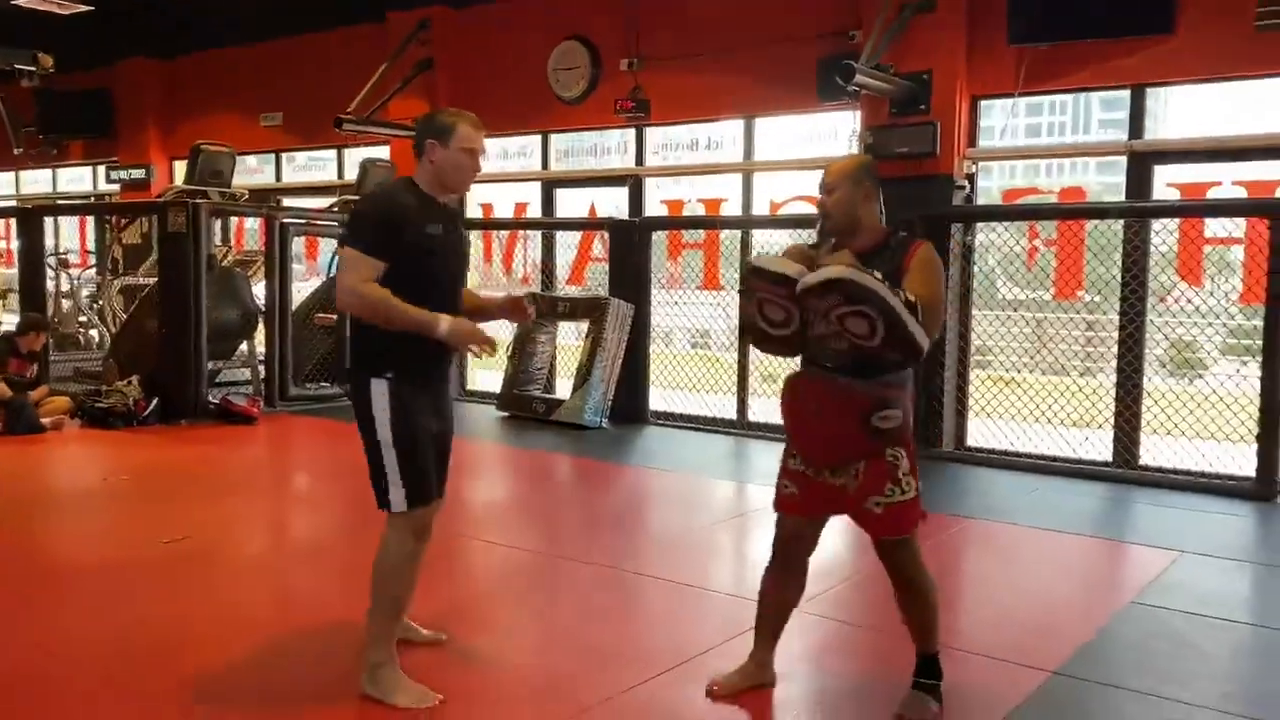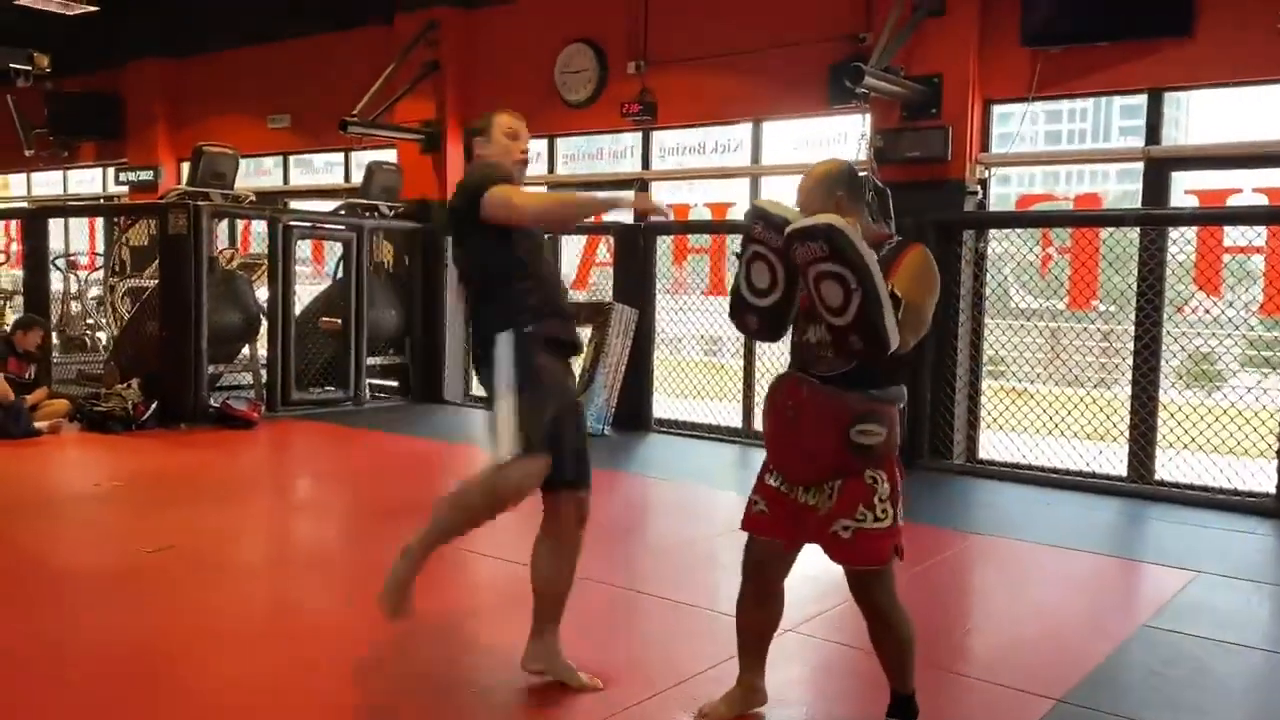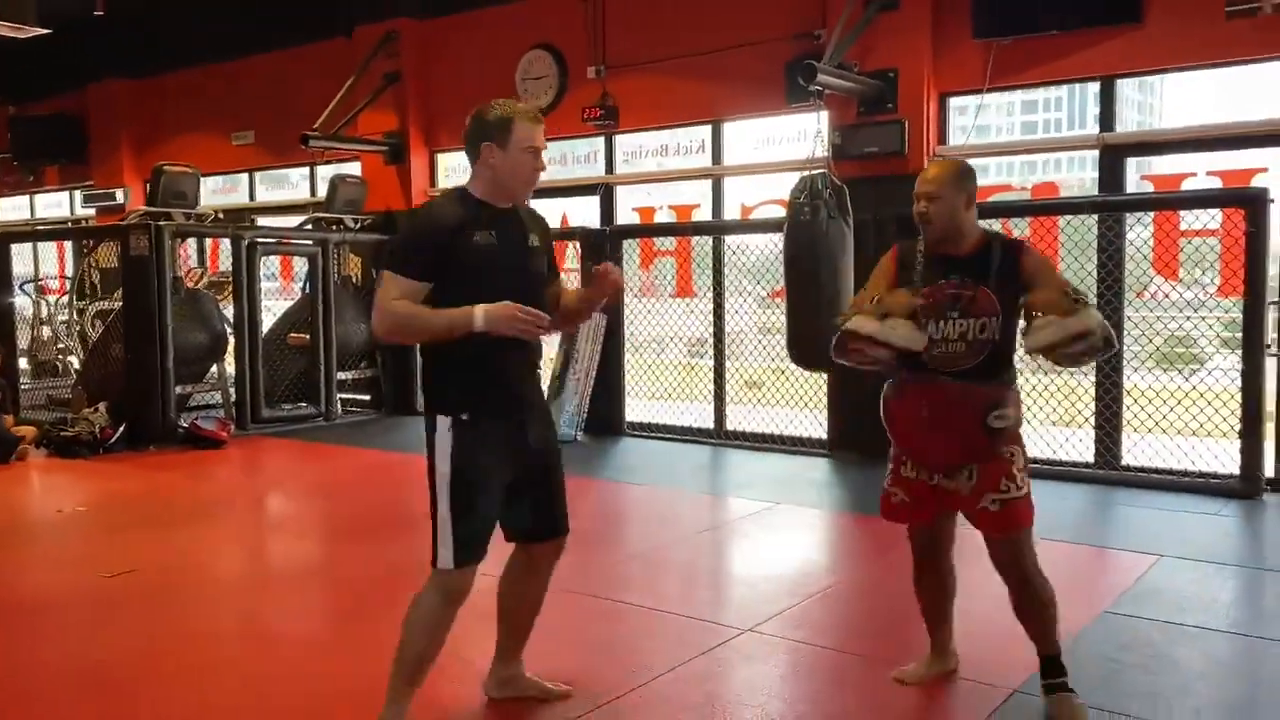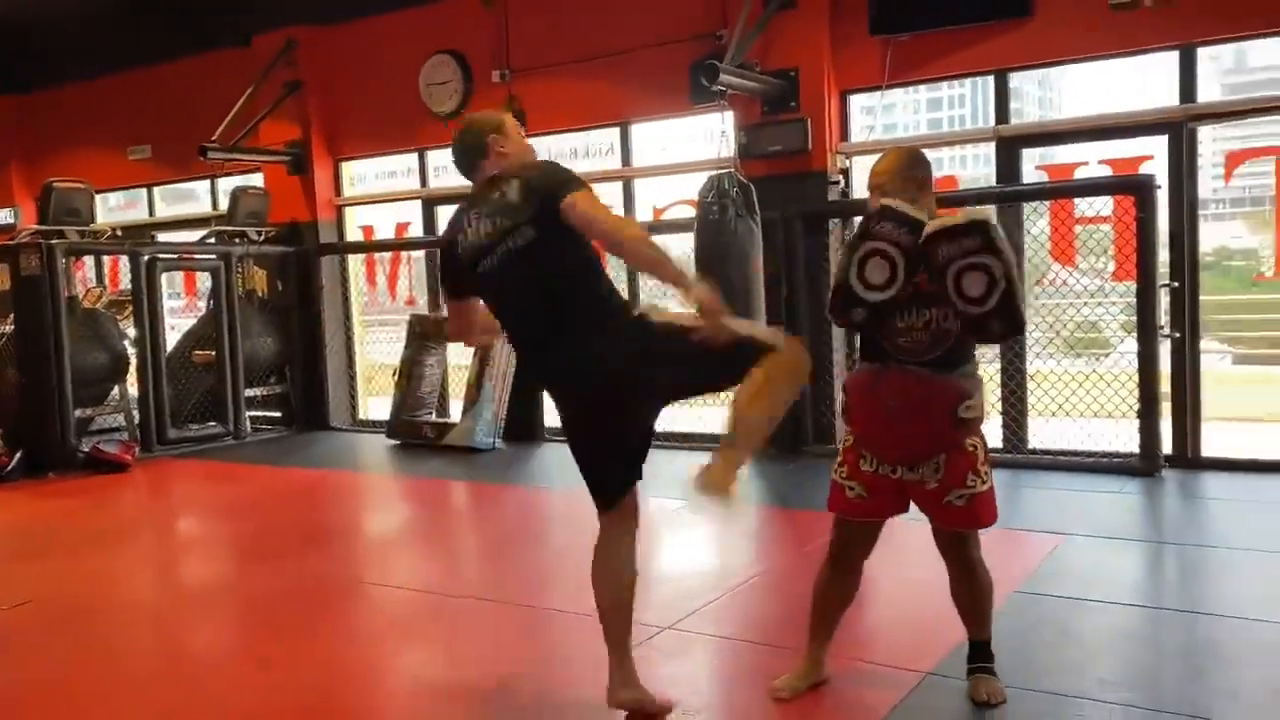
dt=1s
person 1, frame 1
left shoulder: (448, 215)
right shoulder: (386, 207)
right elbow: (351, 294)
left wrist: (494, 307)
right wrist: (442, 325)
left hip: (428, 380)
right hip: (388, 382)
left knee: (423, 508)
right knee: (411, 517)
left ankle: (390, 617)
right ankle: (379, 666)
person 1, frame 2
left shoulder: (500, 225)
right shoulder: (477, 188)
right elbow: (533, 209)
right wrist: (620, 202)
left hip: (543, 351)
right hip: (520, 345)
left knee: (570, 508)
right knee: (526, 474)
left ankle: (544, 648)
right ankle: (416, 554)
person 1, frame 3
left shoulder: (532, 225)
right shoulder: (435, 223)
left elbow: (554, 311)
right elbow: (385, 320)
left wrist: (593, 294)
right wrist: (479, 316)
left hip: (528, 414)
right hip: (464, 421)
left knee: (543, 545)
right knee: (455, 576)
person 1, frame 4
left shoulder: (455, 235)
right shoulder: (543, 182)
left elbow: (463, 325)
right elbow: (608, 229)
right wrist: (689, 284)
left hip: (572, 385)
right hip: (624, 350)
left knee: (619, 520)
right knee: (787, 355)
right ankle: (729, 461)
person 2, frame 1
left shoulder: (913, 255)
right shoulder: (822, 255)
left elbow: (922, 330)
right elbow: (778, 337)
left wrist: (862, 279)
right wrist: (780, 283)
left hip: (876, 433)
right hip: (814, 426)
left knee: (900, 556)
right knee: (788, 546)
right ankle: (760, 662)
person 2, frame 2
left shoulder: (909, 260)
right shoulder: (811, 254)
left elbow: (895, 336)
right elbow: (757, 322)
left wrist: (852, 260)
right wrist: (766, 250)
left hip: (860, 450)
right hip: (796, 440)
left knee: (873, 588)
right knee: (760, 567)
person 2, frame 3
left shoulder: (1015, 259)
right shoulder: (900, 261)
left elbow: (1080, 318)
right elbow: (849, 335)
left wrist: (1060, 309)
right wrist: (882, 313)
left hip: (987, 436)
right hip: (918, 432)
left knee: (1016, 563)
right knee: (928, 552)
right ankle: (941, 653)
person 2, frame 4
right shoulder: (870, 241)
left elbow: (1002, 322)
right elbow: (845, 309)
left wrist: (980, 242)
right wrist: (883, 233)
left hip: (947, 420)
right hip: (873, 418)
left knee: (961, 548)
right knee: (846, 546)
left ankle: (981, 660)
right ankle: (813, 661)
